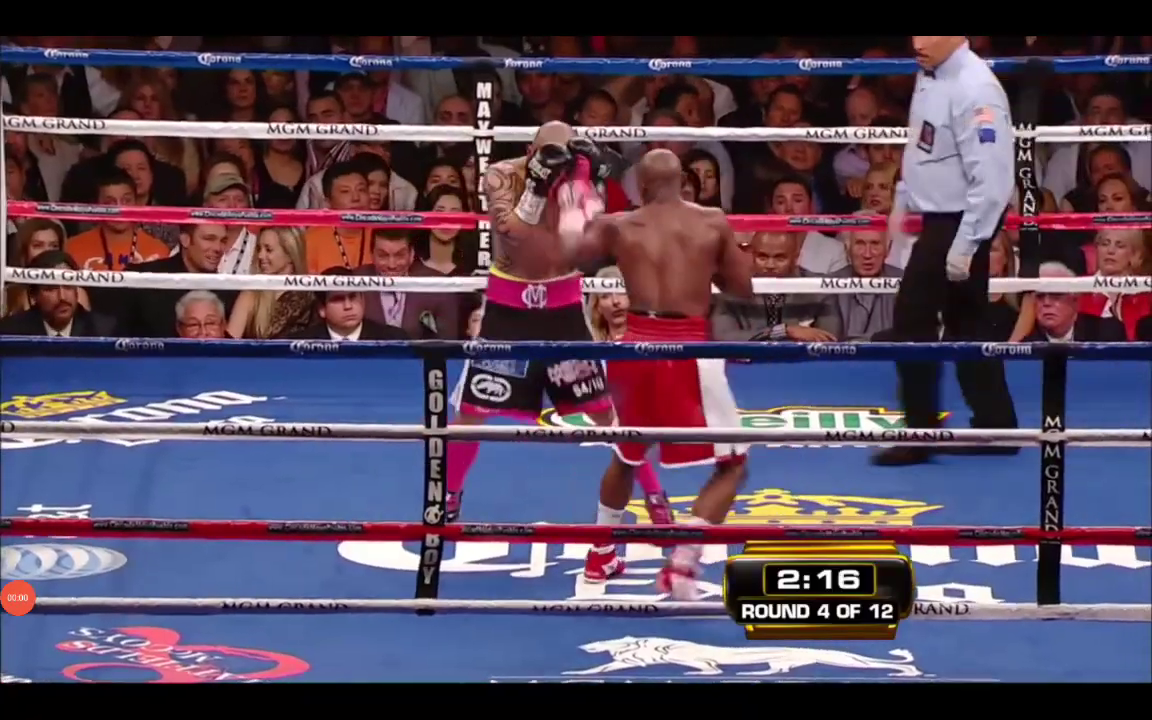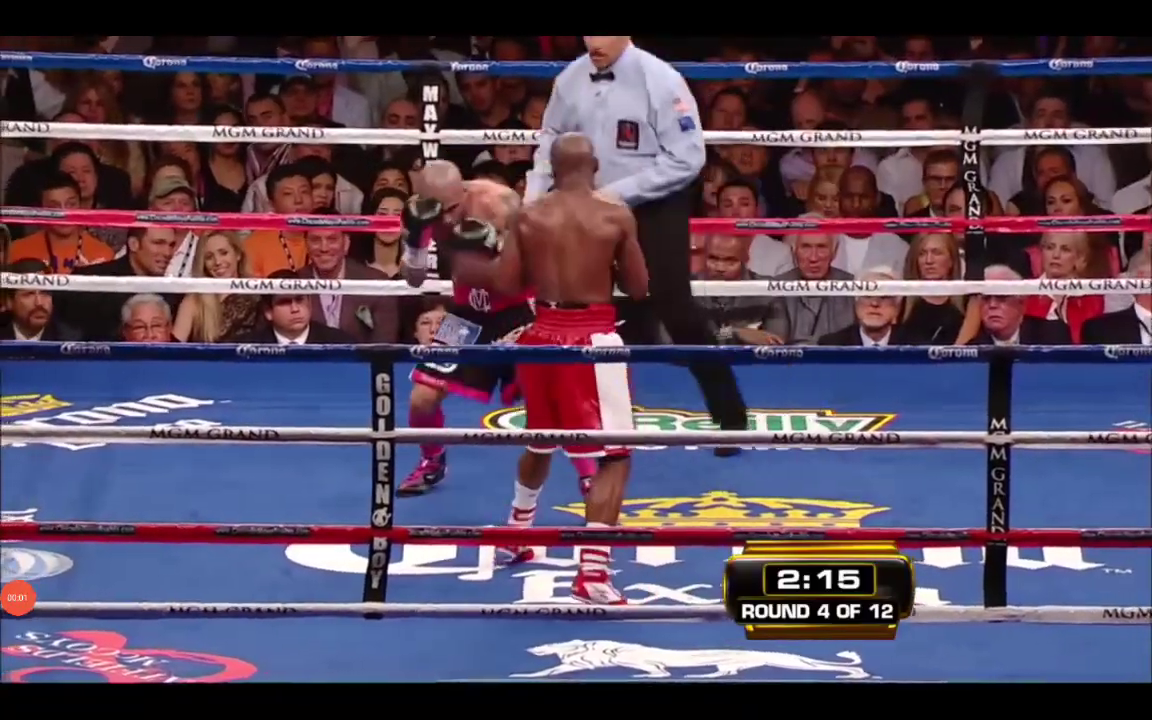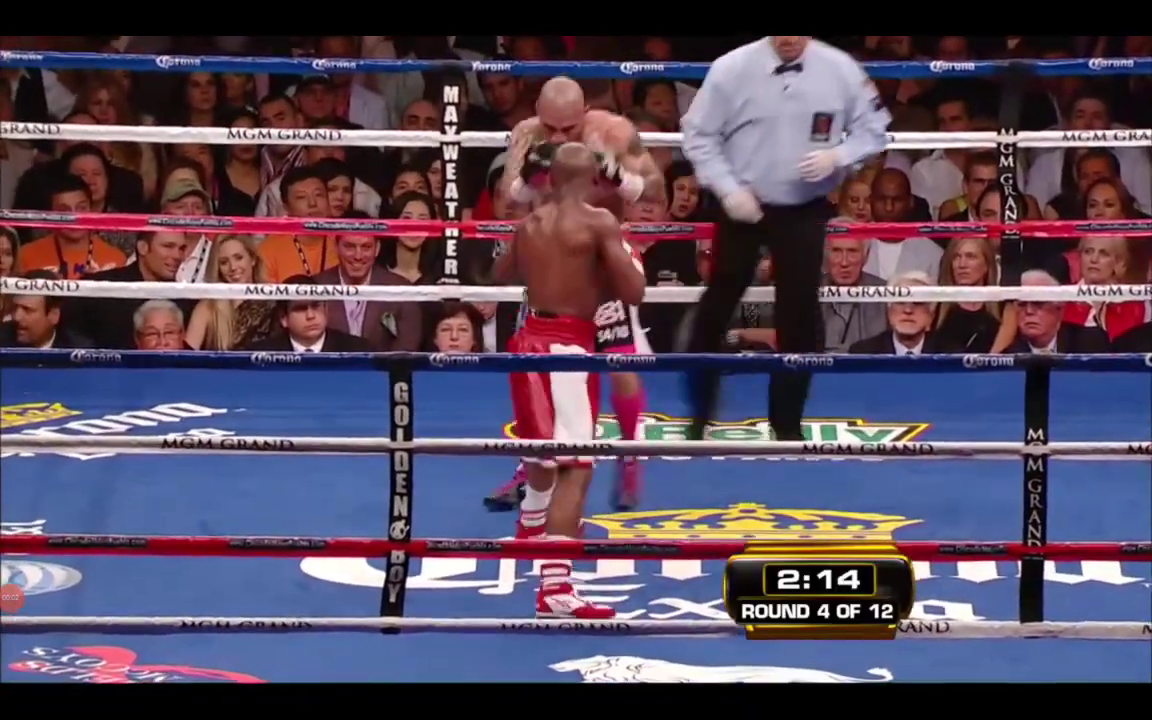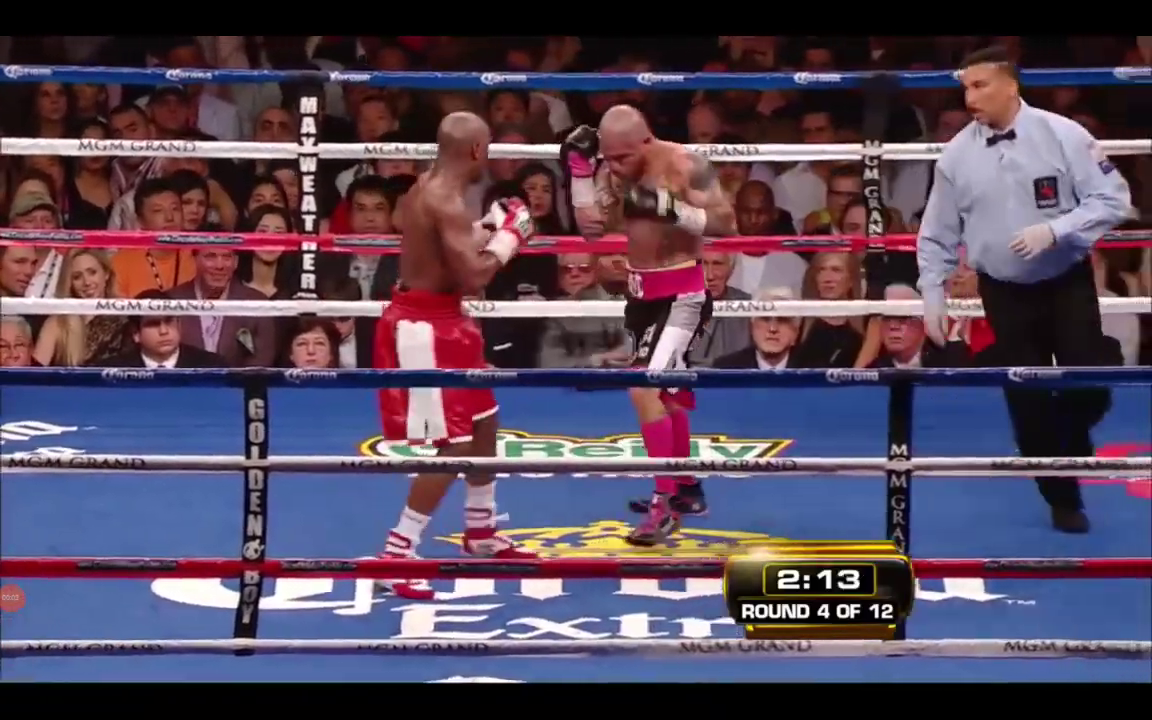
dt=1s
person 1, frame 1
left shoulder: (620, 226)
right shoulder: (714, 223)
left elbow: (567, 253)
right elbow: (741, 287)
left wrist: (588, 219)
left hip: (637, 346)
right hip: (687, 349)
left knee: (628, 456)
right knee: (729, 466)
right ankle: (682, 568)
person 1, frame 2
left shoulder: (527, 216)
right shoulder: (616, 215)
left elbow: (508, 284)
right elbow: (639, 287)
left hip: (543, 334)
right hip: (592, 338)
left knee: (540, 437)
right knee: (612, 457)
left ankle: (519, 529)
right ankle: (592, 573)
person 1, frame 3
left shoulder: (532, 221)
right shoulder: (599, 222)
left elbow: (502, 273)
right elbow: (629, 287)
right wrist: (623, 280)
left hip: (531, 341)
right hip: (561, 348)
left knee: (554, 448)
right knee: (577, 468)
left ankle: (531, 529)
right ankle: (556, 588)
person 1, frame 4
left shoulder: (431, 187)
right shoulder: (446, 201)
right elbow: (473, 277)
left wrist: (489, 224)
right wrist: (510, 233)
left hip: (435, 321)
right hip: (422, 326)
left knee: (483, 423)
right knee: (451, 446)
left ankle: (480, 532)
right ankle: (397, 555)
person 2, frame 1
left shoulder: (974, 89)
right shoulder: (930, 76)
left elbow: (991, 177)
left wrist: (965, 243)
right wrist: (903, 198)
left hip: (958, 224)
right hip: (940, 218)
left knee: (912, 322)
right knee: (965, 325)
left ankle: (920, 434)
right ankle: (995, 427)
person 2, frame 2
left shoulder: (659, 80)
right shoulder: (570, 80)
left elbow: (687, 157)
right elbow: (553, 142)
left wrist: (625, 191)
right wrist: (534, 189)
left hip: (659, 209)
left knee: (677, 313)
left ankle: (730, 417)
person 2, frame 3
left shoulder: (840, 71)
right shoulder: (732, 70)
left elbow: (874, 127)
right elbow: (698, 134)
left wrist: (838, 155)
right wrist: (727, 189)
left hip: (806, 209)
right hip: (746, 205)
left knee: (799, 313)
right knee: (718, 304)
left ankle: (787, 417)
right ankle: (701, 407)
person 2, frame 4
left shoulder: (1063, 136)
right shoulder: (956, 157)
left elbow: (1113, 200)
right elbow: (938, 232)
left wrist: (1052, 232)
right wrist: (933, 294)
left hip: (1067, 280)
right hip: (1004, 289)
right knee: (1028, 394)
left ankle: (1069, 441)
right ankle: (1061, 494)
person 3, frame 1
left shoulder: (583, 182)
right shoulder: (503, 176)
right elbow: (515, 237)
left wrist: (585, 183)
right wrist: (536, 185)
left hip: (562, 305)
right hip: (508, 305)
left knee: (605, 412)
right knee: (474, 412)
left ankle: (655, 499)
right ankle: (449, 501)
person 3, frame 2
left shoulder: (501, 202)
right shoulder: (422, 209)
right elbow: (413, 277)
right wrist: (414, 238)
left hip: (513, 304)
right hip: (466, 305)
right knee: (422, 399)
left ankle: (590, 478)
right ankle: (432, 462)
person 3, frame 3
left shoulder: (615, 132)
right shoulder: (526, 135)
left elbow: (656, 190)
right elbow: (514, 200)
left wrist: (615, 176)
right wrist: (531, 173)
left knee: (622, 369)
left ankle: (627, 459)
person 3, frame 4
left shoulder: (687, 164)
right shoulder: (616, 168)
left elbow: (725, 221)
right elbow: (592, 226)
left wrist: (668, 207)
right wrist: (581, 170)
left hip: (683, 294)
right hip: (642, 292)
left knee: (647, 392)
right knee: (658, 394)
left ankle: (667, 507)
right ankle: (683, 489)
